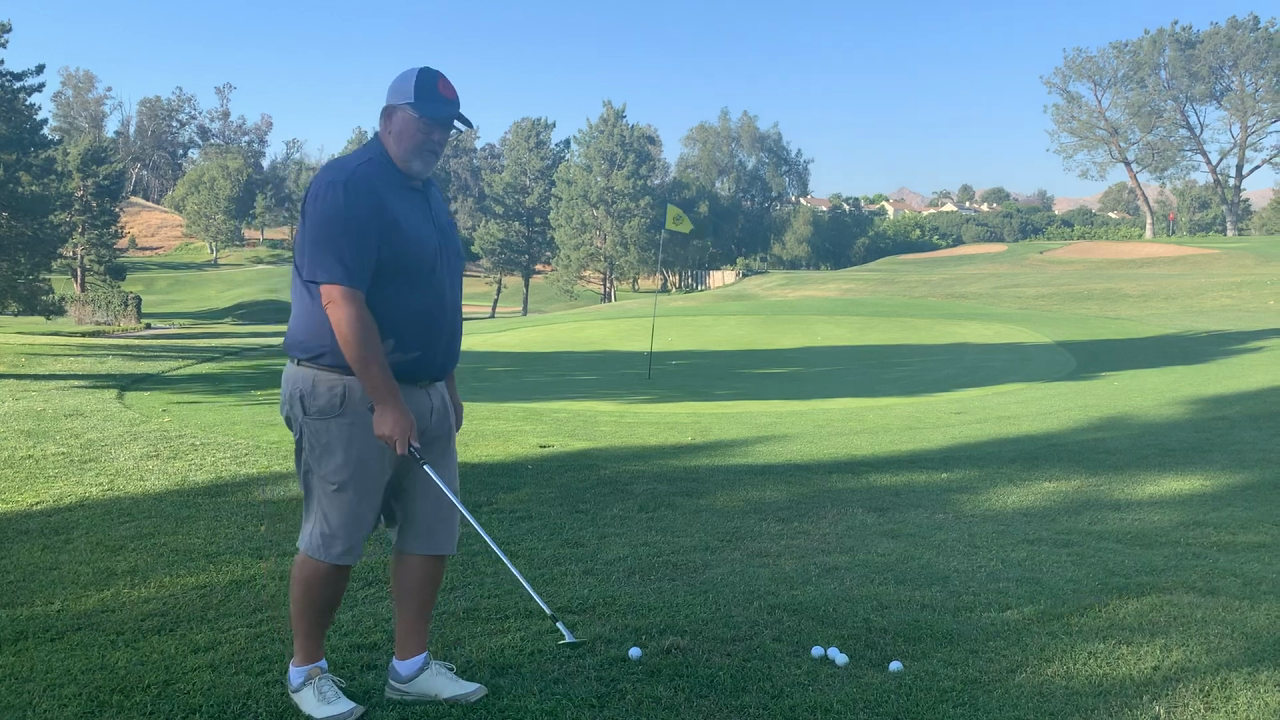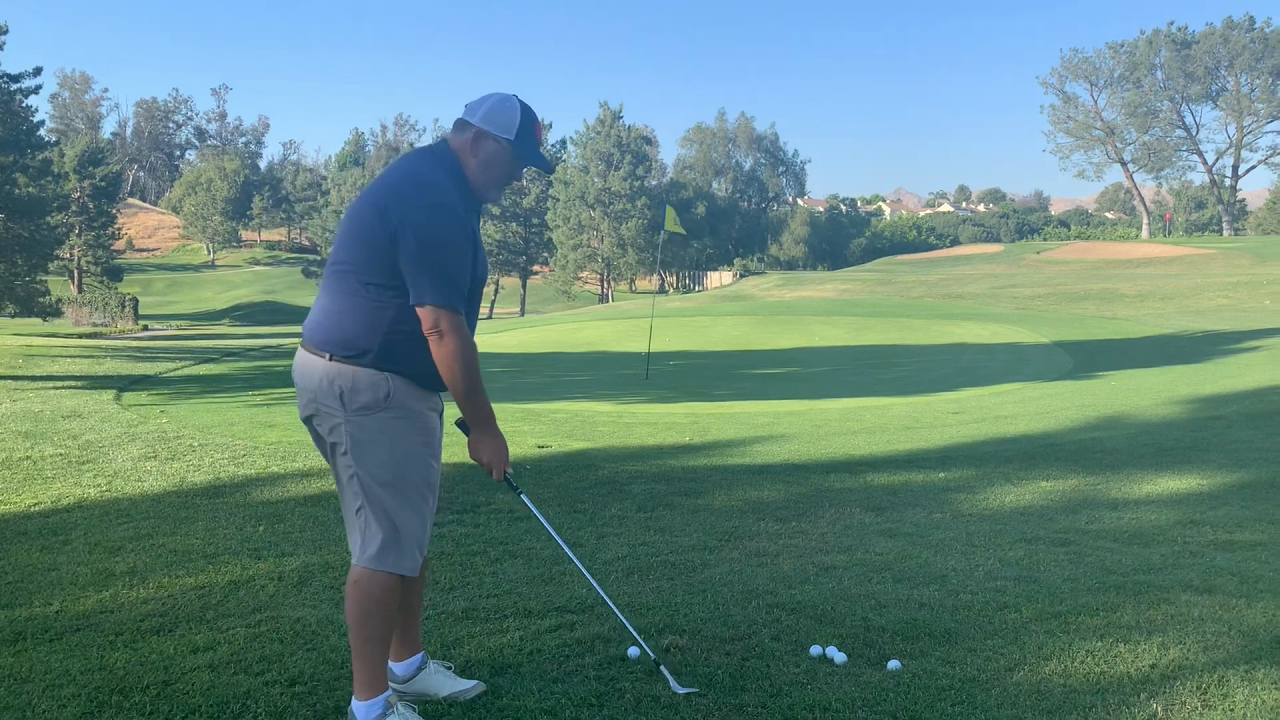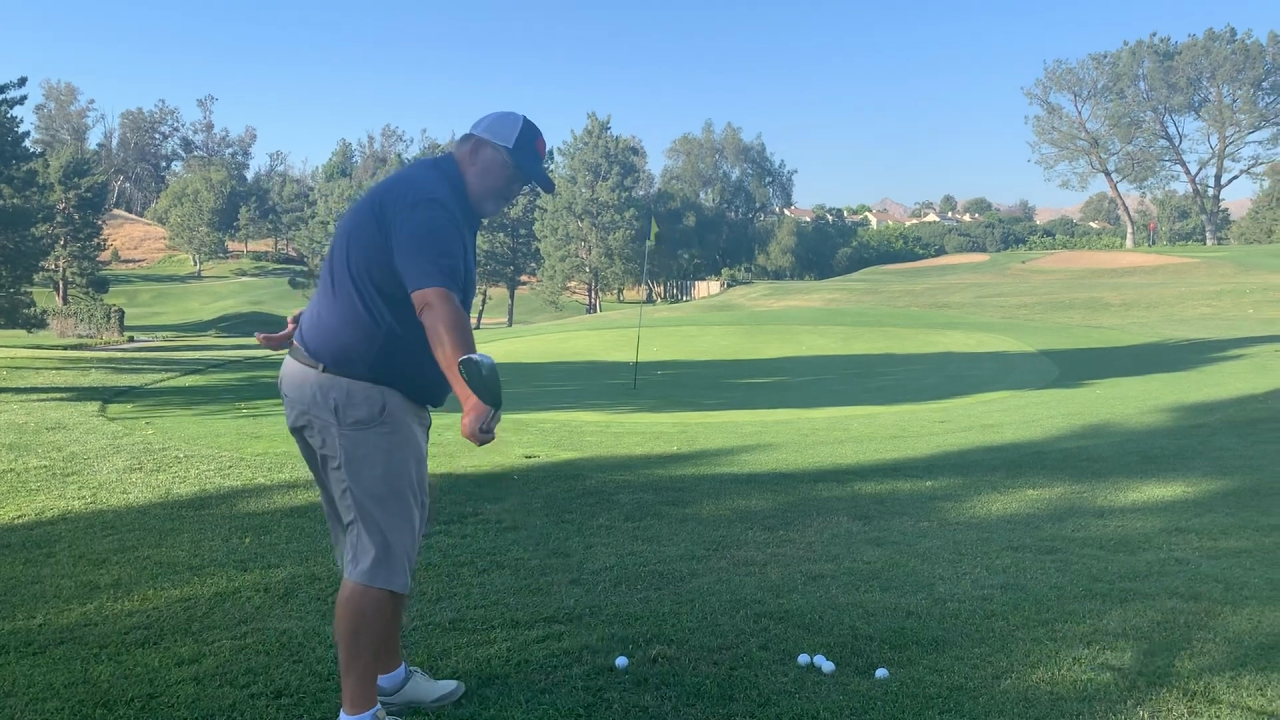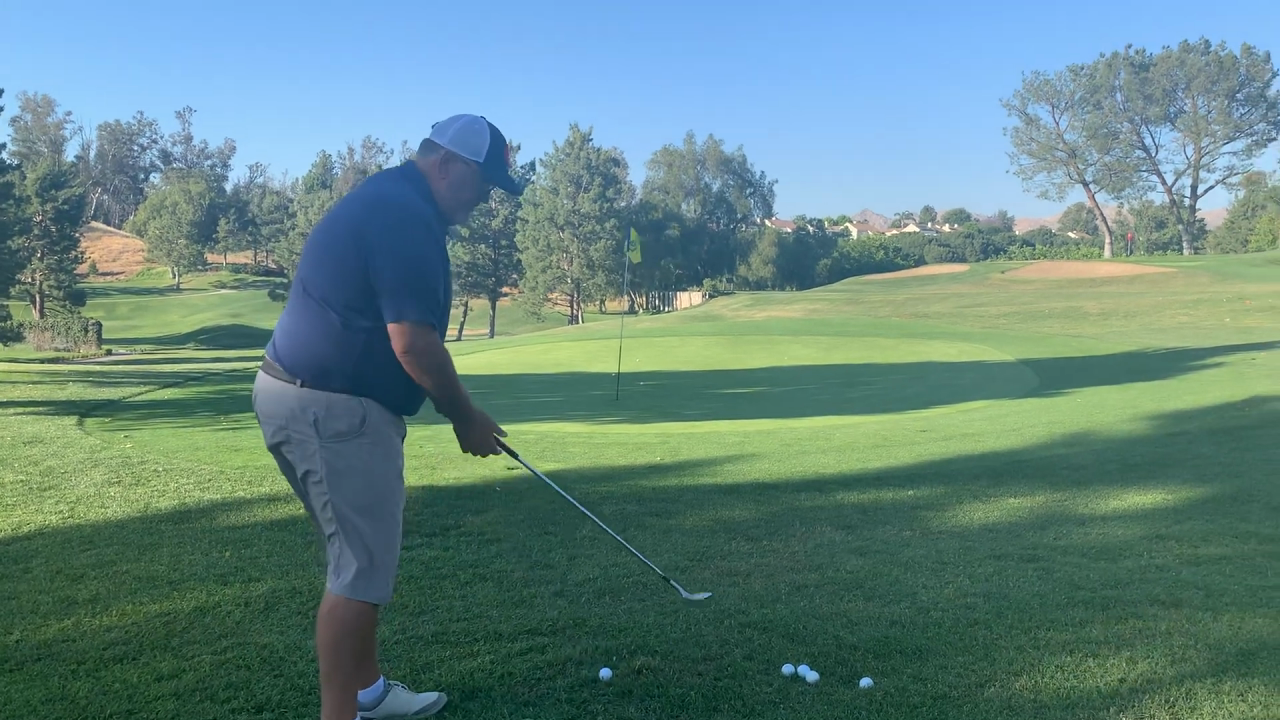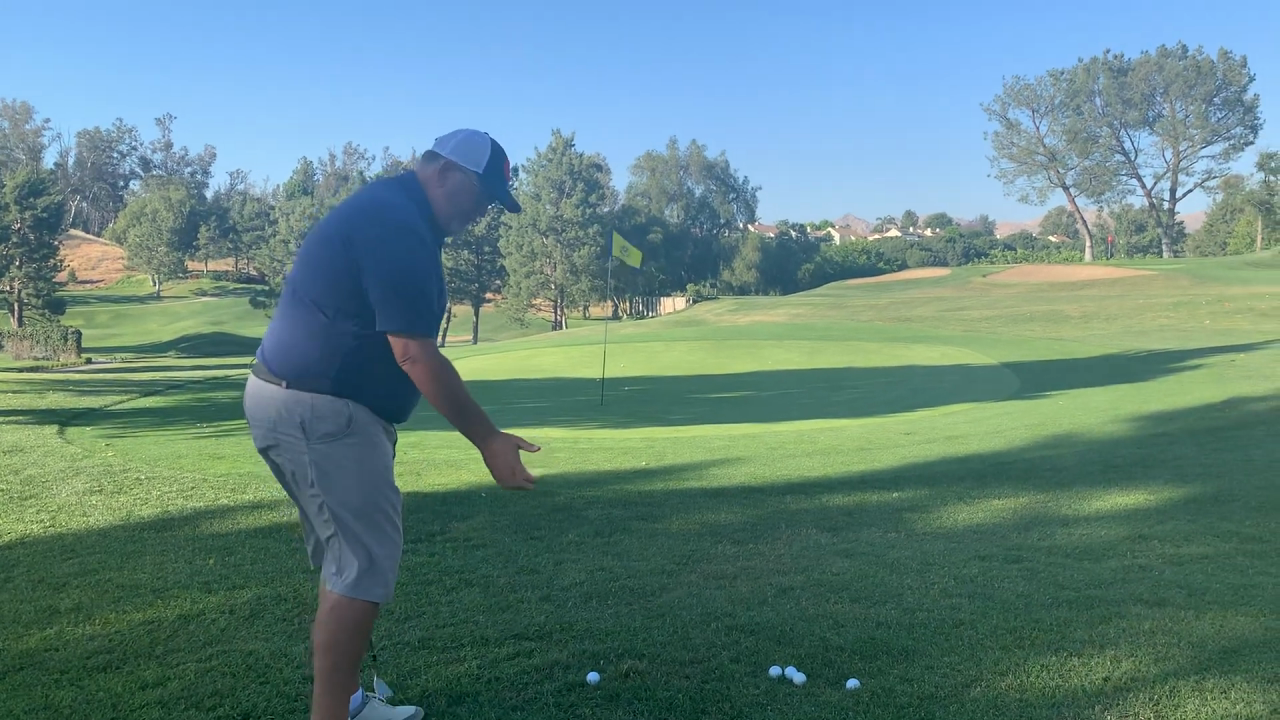
dt=0.7s
person 1, frame 1
left shoulder: (429, 192)
right shoulder: (347, 185)
right elbow: (342, 302)
left wrist: (447, 386)
right wrist: (387, 403)
left hip: (426, 393)
right hip: (346, 393)
left knee: (431, 530)
right knee: (334, 539)
left ankle: (410, 666)
person 1, frame 2
left shoulder: (432, 183)
right shoulder: (433, 197)
right elbow: (443, 327)
right wrist: (483, 426)
left hip: (383, 381)
right hip: (364, 385)
left knee: (410, 530)
right knee: (387, 539)
left ankle: (406, 665)
person 1, frame 3
left shoulder: (437, 200)
right shoulder: (428, 199)
left elbow: (362, 272)
right elbow: (437, 306)
left wrist: (305, 325)
right wrist: (472, 397)
left hip: (370, 386)
right hip: (351, 391)
left knee: (397, 536)
right knee: (379, 551)
person 1, frame 4
left shoulder: (392, 202)
right shoulder: (406, 217)
left elbow: (411, 332)
right elbow: (414, 345)
left wrist: (457, 408)
right wrist: (468, 420)
left hip: (328, 397)
right hip: (328, 406)
left knee: (368, 556)
right knee: (361, 565)
person 1, frame 5
left shoulder: (389, 211)
right shoulder: (396, 223)
right elbow: (414, 354)
right wrist: (488, 440)
left hip: (320, 403)
right hip: (319, 409)
left knee: (352, 559)
right knee: (362, 566)
